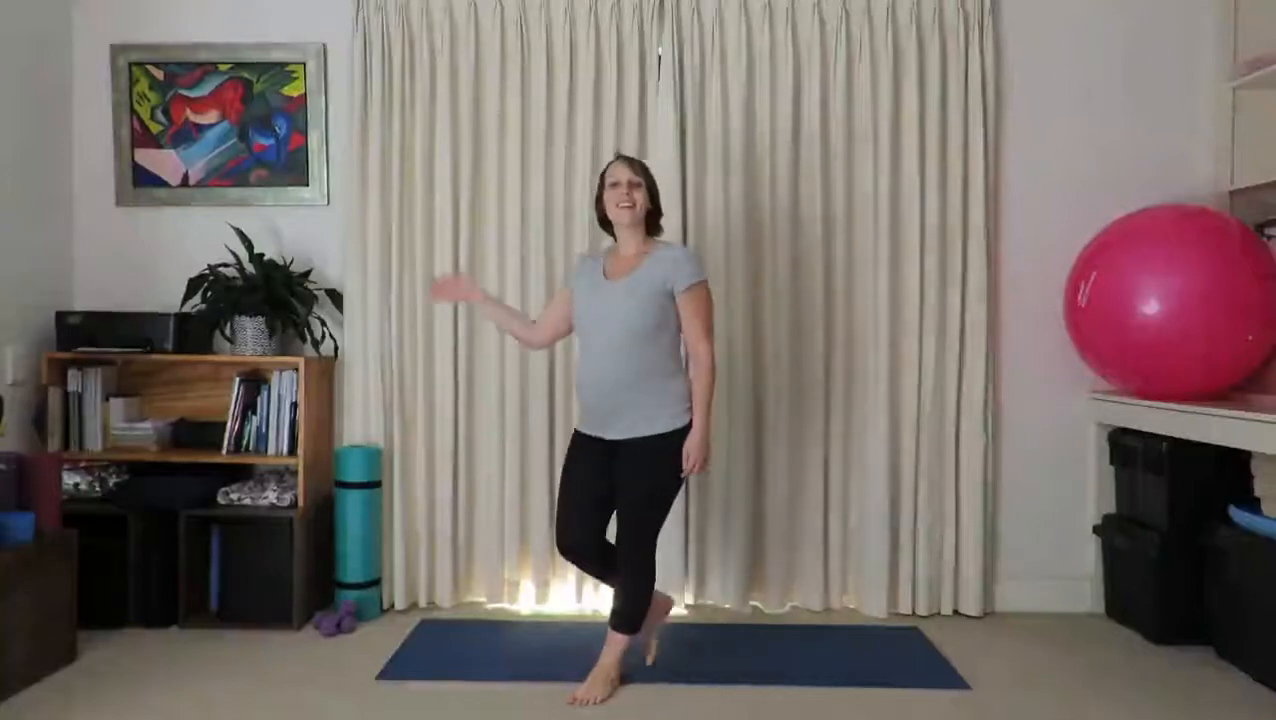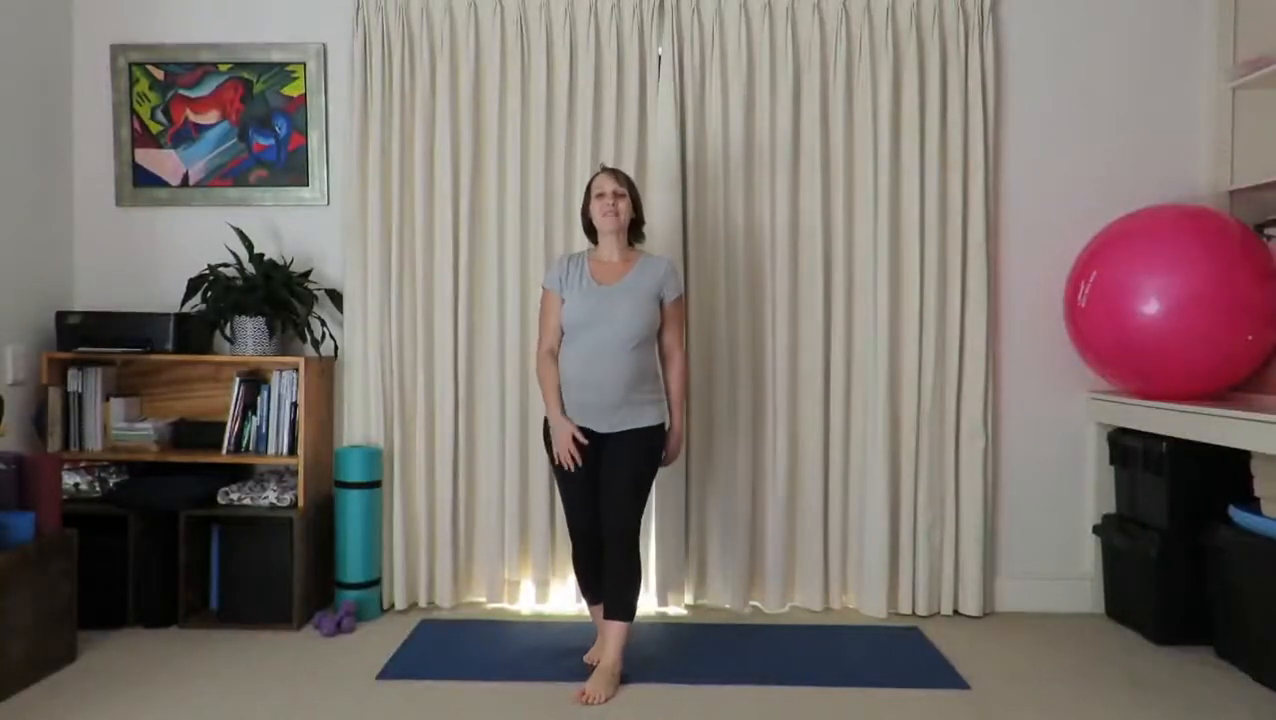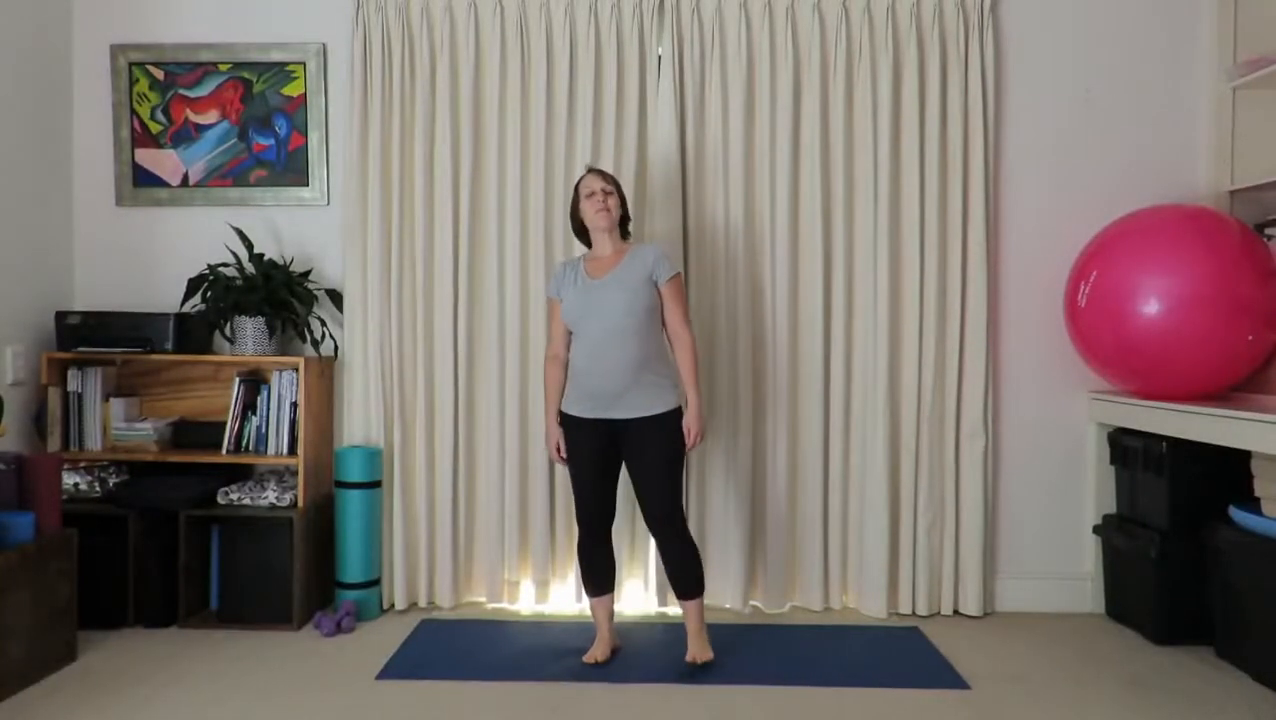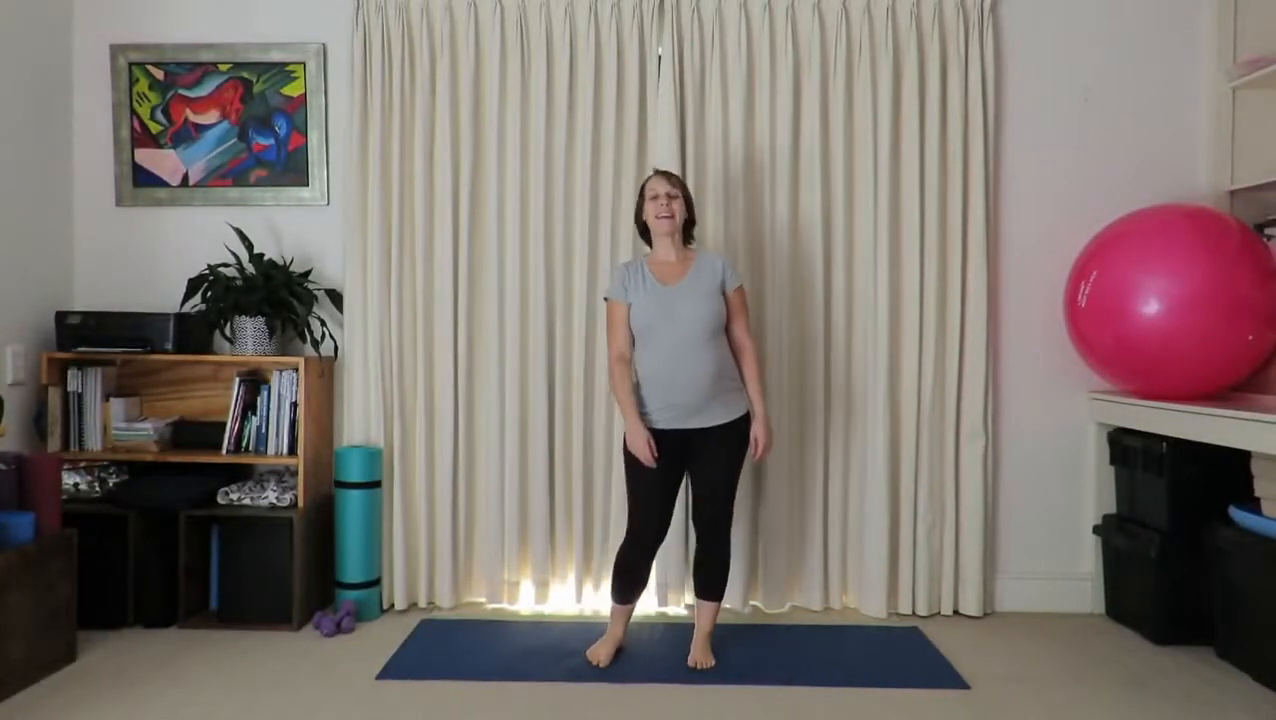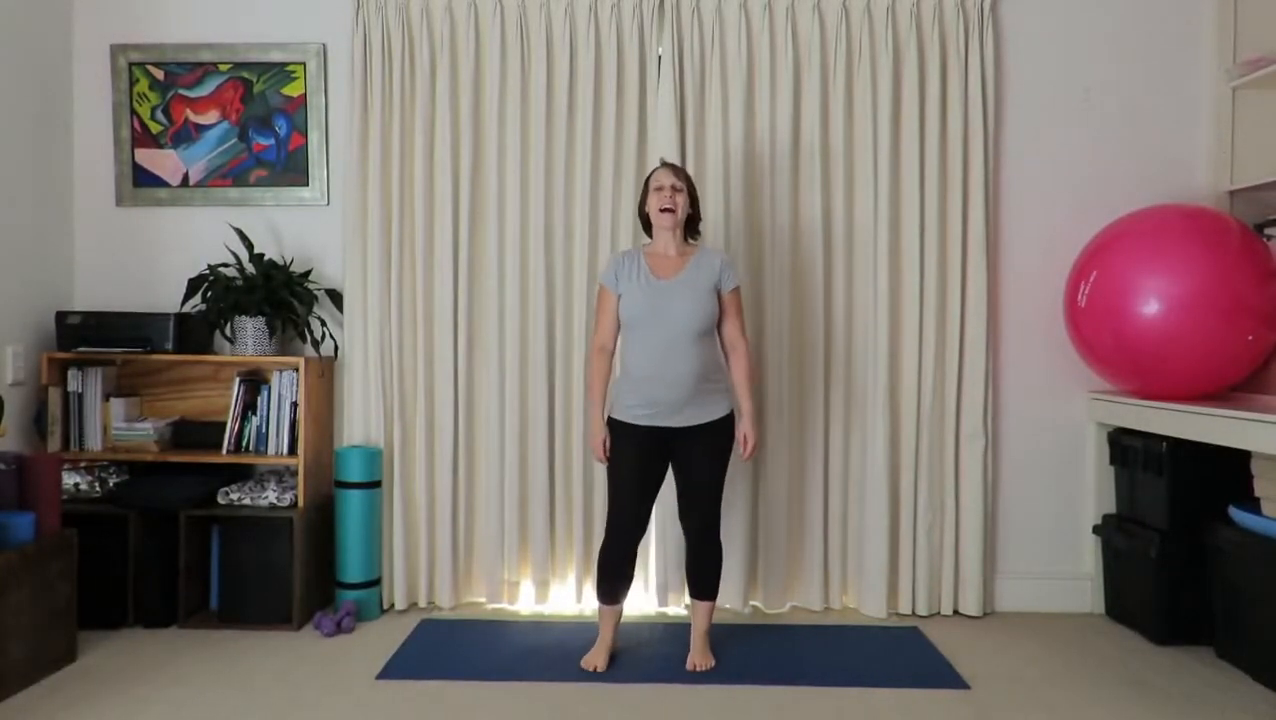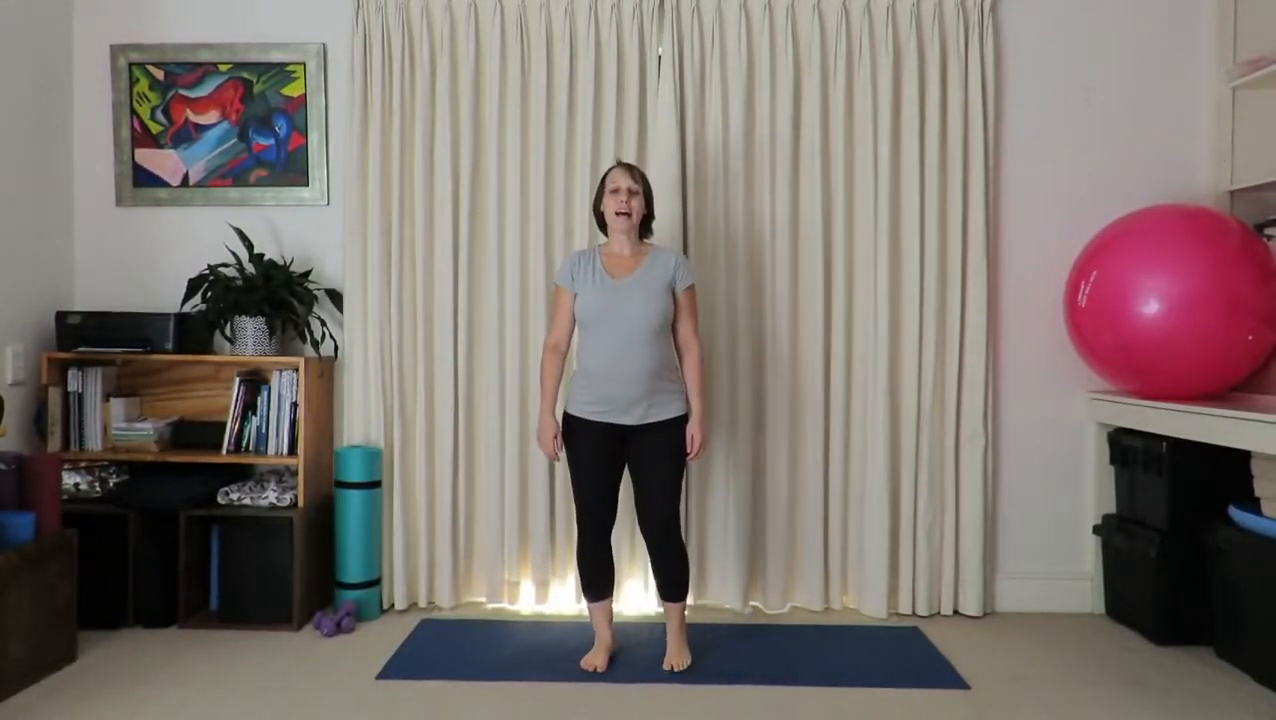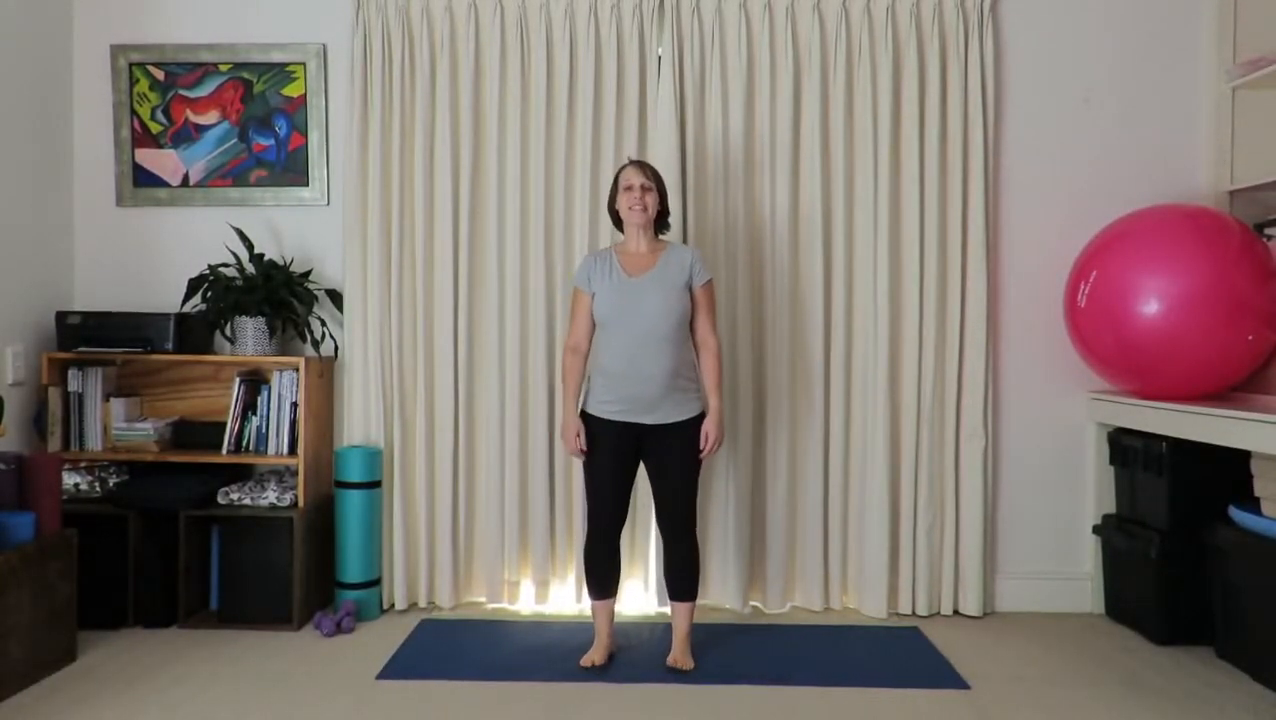
dt=0.7s
person 1, frame 1
left shoulder: (676, 263)
right shoulder: (589, 269)
left elbow: (700, 350)
right elbow: (540, 335)
left wrist: (698, 428)
right wrist: (477, 298)
left hip: (655, 433)
right hip: (596, 433)
left knee: (634, 543)
right knee: (573, 539)
left ankle: (609, 664)
right ankle: (649, 603)
person 1, frame 2
left shoulder: (660, 273)
right shoulder: (564, 270)
left elbow: (674, 356)
right elbow: (548, 350)
left wrist: (677, 425)
right wrist: (556, 418)
left hip: (636, 427)
right hip: (574, 427)
left knee: (620, 534)
right knee: (584, 535)
left ankle: (611, 661)
right ankle: (602, 630)
person 1, frame 3
left shoulder: (653, 260)
right shoulder: (565, 275)
left elbow: (680, 336)
right elbow: (556, 354)
left wrist: (693, 402)
right wrist: (551, 419)
left hip: (652, 414)
right hip: (585, 419)
left knee: (665, 519)
right knee: (592, 524)
left ankle: (696, 630)
right ankle: (604, 633)
person 1, frame 4
left shoulder: (718, 269)
right shoulder: (626, 277)
left elbow: (743, 345)
right elbow: (618, 357)
left wrist: (759, 411)
right wrist: (633, 423)
left hip: (721, 423)
right hip: (655, 426)
left knee: (714, 529)
right knee: (645, 530)
left ankle: (702, 637)
right ankle: (615, 631)
person 1, frame 5
left shoulder: (716, 266)
right shoulder: (621, 266)
left elbow: (735, 345)
right elbow: (601, 347)
left wrist: (746, 413)
right wrist: (595, 418)
left hip: (704, 422)
right hip: (633, 422)
left knee: (701, 528)
right knee: (623, 529)
left ankle: (700, 637)
right ankle: (605, 636)
person 1, frame 6
left shoulder: (671, 265)
right shoulder: (577, 266)
left elbow: (689, 346)
right elbow: (556, 344)
left wrist: (697, 414)
right wrist: (546, 412)
left hip: (660, 420)
right hip: (590, 420)
left knee: (661, 527)
right knee: (593, 527)
left ankle: (676, 634)
right ankle: (603, 637)
person 1, frame 7
left shoulder: (688, 262)
right shoulder: (594, 266)
left elbow: (707, 343)
right elbow: (576, 346)
left wrist: (714, 409)
right wrist: (569, 412)
left hip: (676, 420)
right hip: (607, 419)
left knee: (678, 525)
right knee: (603, 525)
left ankle: (681, 640)
right ankle: (602, 638)
